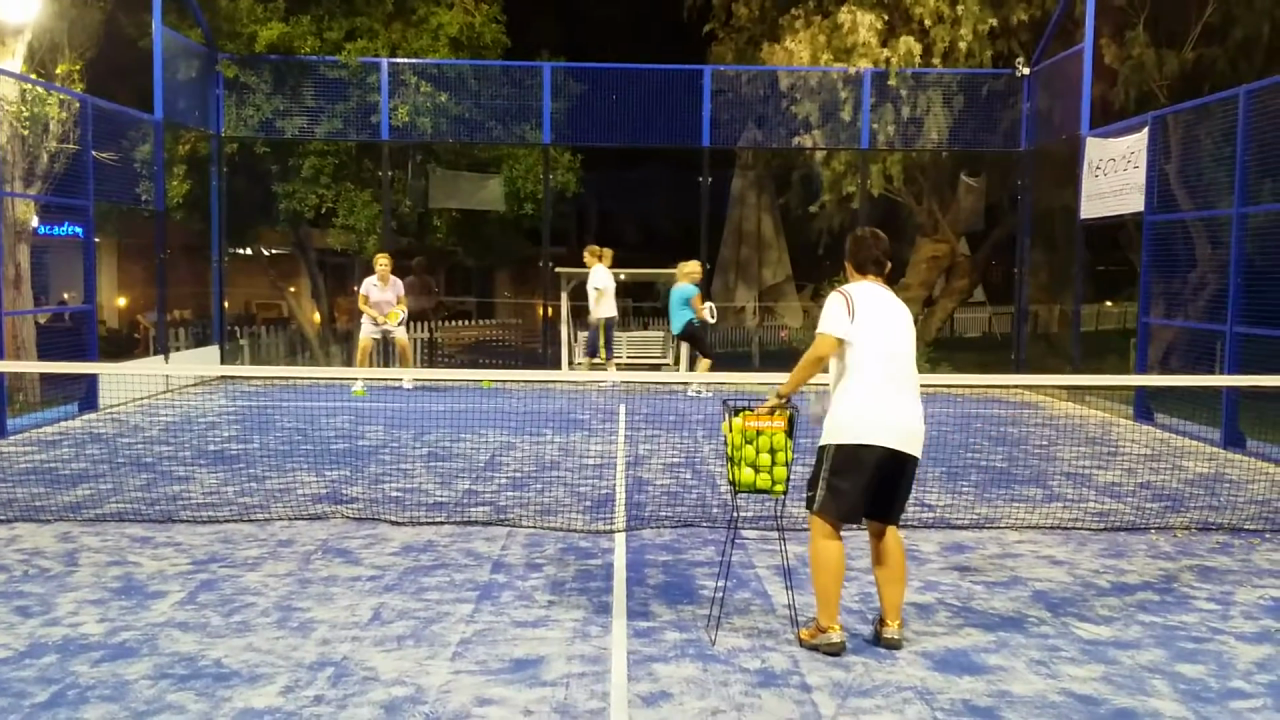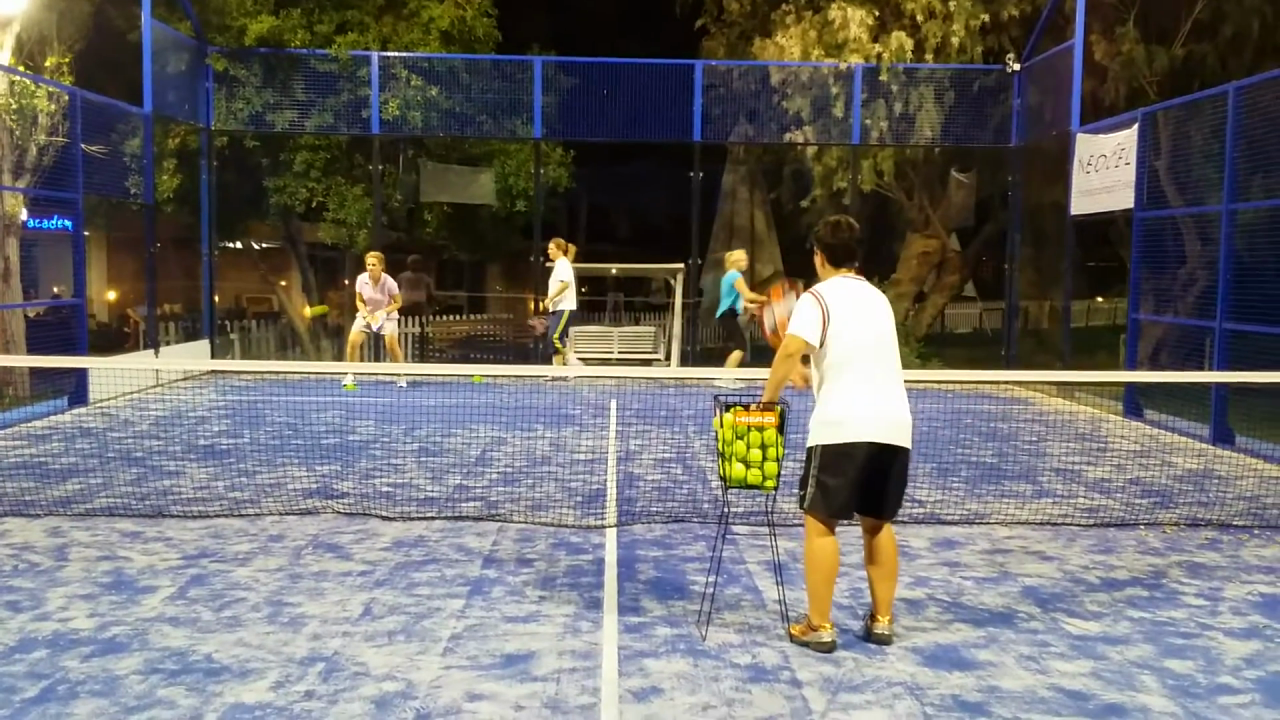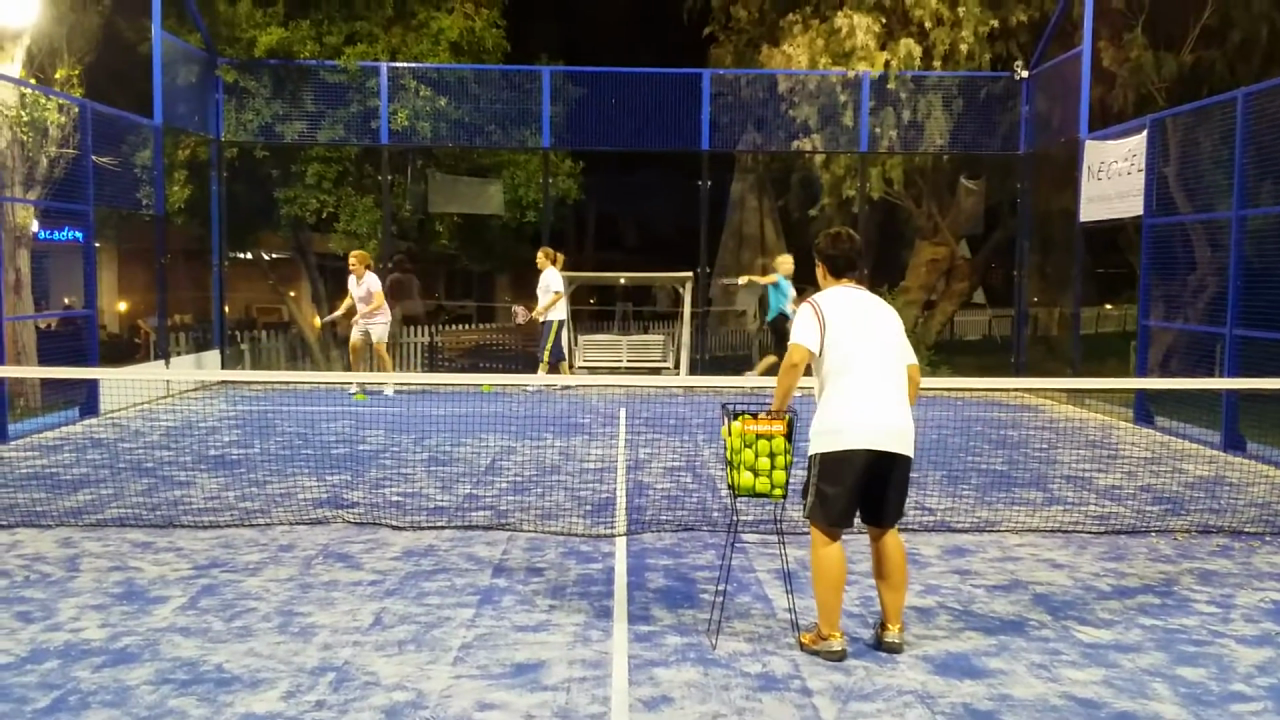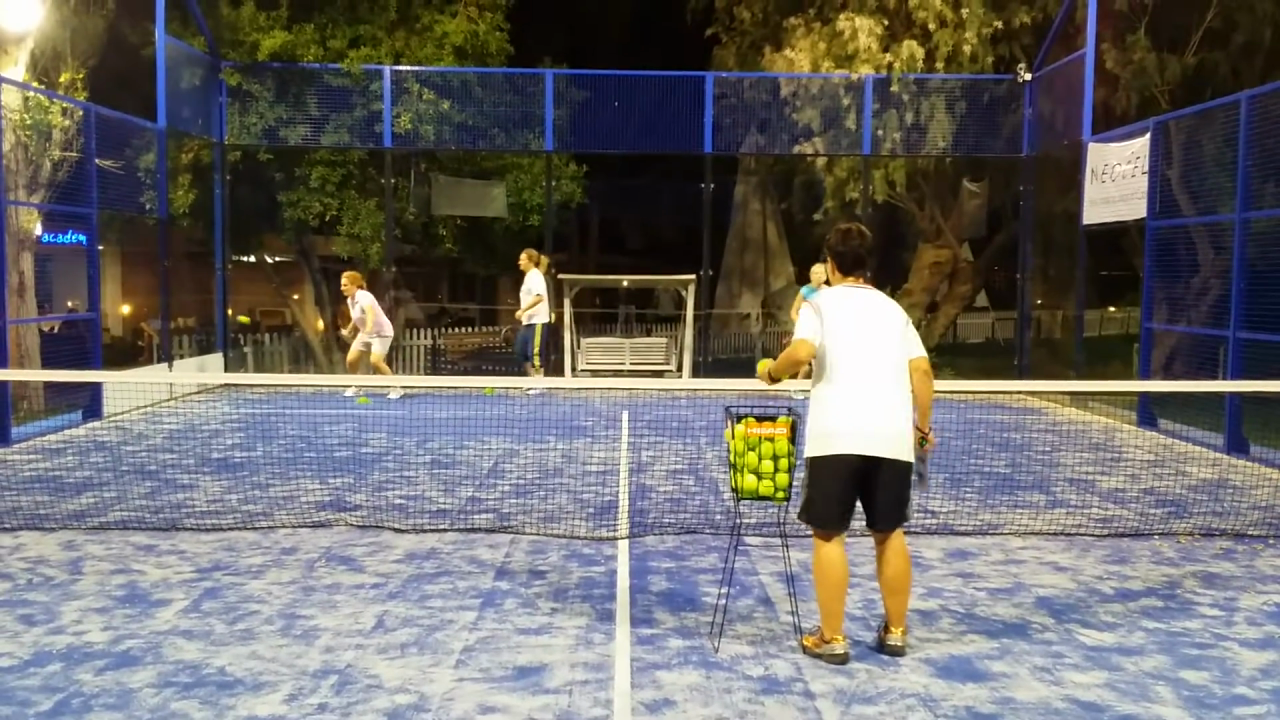
dt=0.4s
person 1, frame 1
left shoulder: (845, 297)
right shoulder: (901, 310)
left elbow: (823, 350)
left wrist: (783, 394)
left hip: (856, 429)
right hip: (906, 433)
left knee: (826, 524)
right knee: (884, 526)
left ankle: (828, 629)
right ankle: (891, 624)
person 1, frame 2
left shoulder: (819, 296)
right shoulder: (878, 298)
left elbow: (791, 351)
left wrist: (767, 399)
right wrist: (812, 375)
left hip: (843, 426)
right hip: (893, 426)
left knee: (819, 522)
right knee: (877, 524)
left ankle: (818, 626)
right ankle: (881, 621)
person 1, frame 3
left shoulder: (817, 306)
right shoulder: (885, 309)
left elbow: (796, 361)
right elbow: (912, 375)
left wrist: (777, 408)
left hip: (843, 434)
right hip: (896, 434)
left knee: (825, 531)
right knee: (885, 530)
left ankle: (828, 636)
right ankle: (892, 628)
person 1, frame 4
left shoulder: (821, 303)
right shoulder: (893, 309)
left elbow: (801, 351)
right elbow: (921, 371)
left wrist: (771, 371)
right wrist: (923, 426)
left hip: (836, 437)
right hip: (892, 439)
left knee: (828, 535)
right knee: (889, 535)
left ankle: (832, 638)
right ankle: (895, 632)
